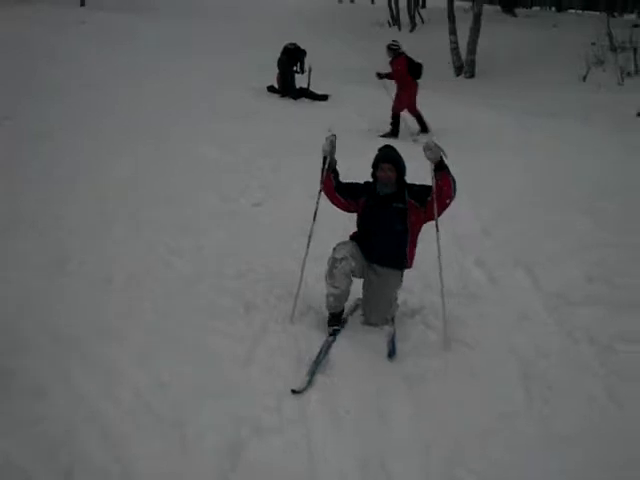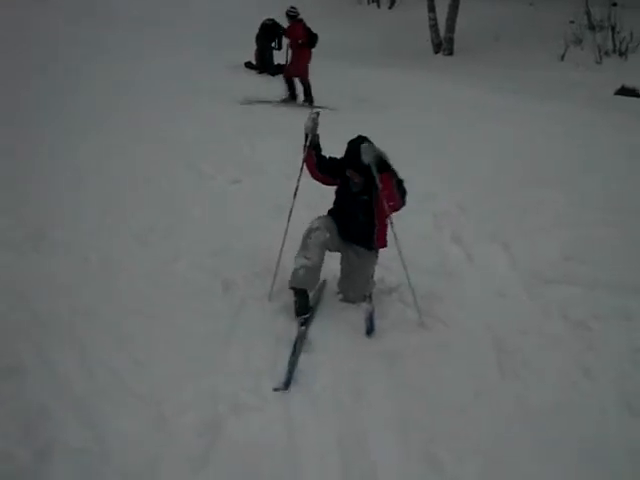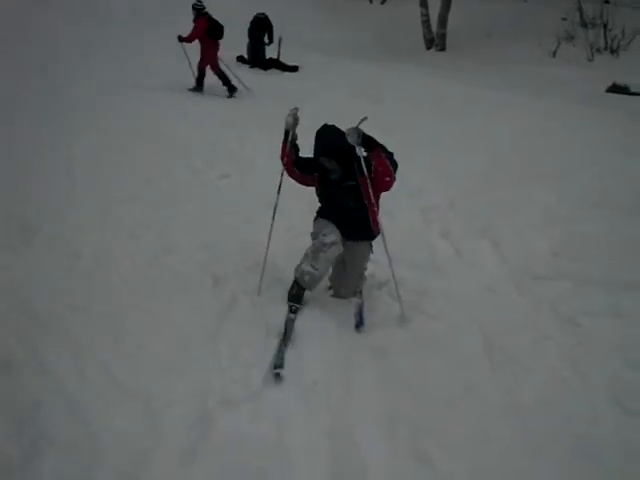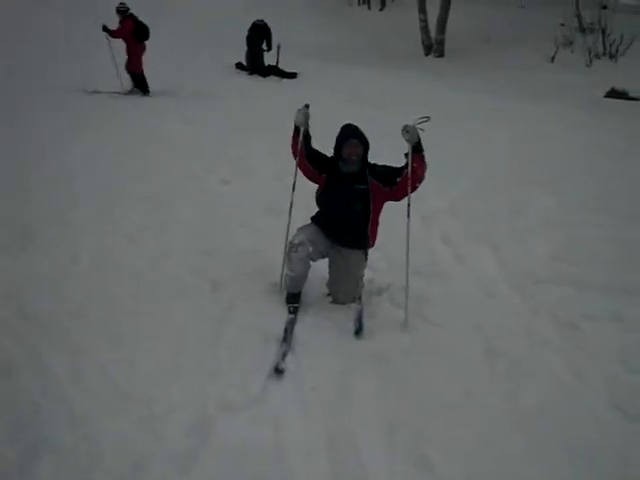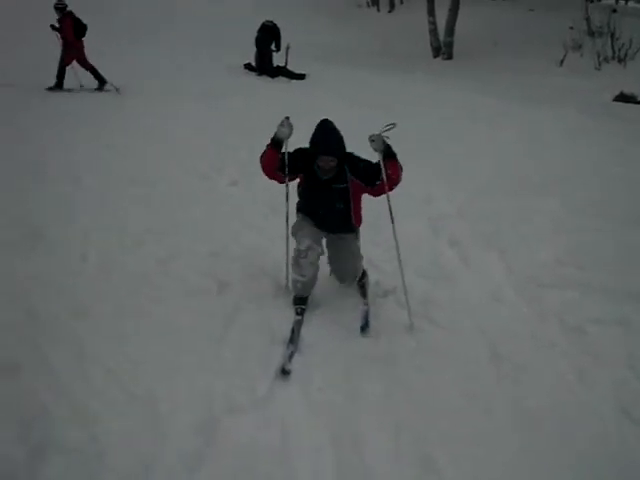
dt=1s
person 1, frame 1
left shoulder: (413, 197)
right shoulder: (365, 192)
left elbow: (444, 196)
right elbow: (336, 193)
left wrist: (438, 165)
right wrist: (330, 165)
left hip: (389, 268)
right hip: (361, 255)
left knee: (376, 319)
right knee: (342, 257)
left ankle: (382, 308)
right ankle: (335, 310)
person 1, frame 2
left shoulder: (381, 181)
right shoulder: (342, 171)
left elbow: (395, 200)
right elbow: (319, 167)
left wrist: (379, 165)
right wrist: (311, 139)
left hip: (363, 244)
right hip: (337, 228)
left knee: (352, 296)
right knee: (318, 231)
left ankle: (359, 287)
right ankle: (301, 290)
person 1, frame 3
left shoulder: (364, 170)
right shoulder: (320, 170)
left elbow: (388, 173)
right elbow: (293, 166)
left wrist: (367, 143)
right wrist: (290, 134)
left hip: (358, 238)
right hip: (329, 224)
left knee: (344, 292)
right knee: (328, 243)
left ankle: (350, 283)
right ankle: (301, 283)
person 1, frame 4
left shoulder: (376, 177)
right shoulder: (327, 168)
left elbow: (410, 179)
right elbow: (303, 157)
left wrist: (415, 148)
right wrist: (301, 130)
left hip: (352, 246)
right hip: (322, 232)
left knee: (343, 298)
right knee: (298, 246)
left ankle: (351, 279)
right ankle: (293, 290)
person 1, frame 5
left shoulder: (353, 166)
right shoulder: (303, 161)
left elbow: (389, 180)
right elbow: (272, 169)
left wrist: (385, 152)
right wrist: (278, 142)
left hip: (343, 227)
right hip: (310, 219)
left knee: (346, 276)
right knee: (307, 251)
left ankle: (358, 274)
right ankle: (301, 295)
